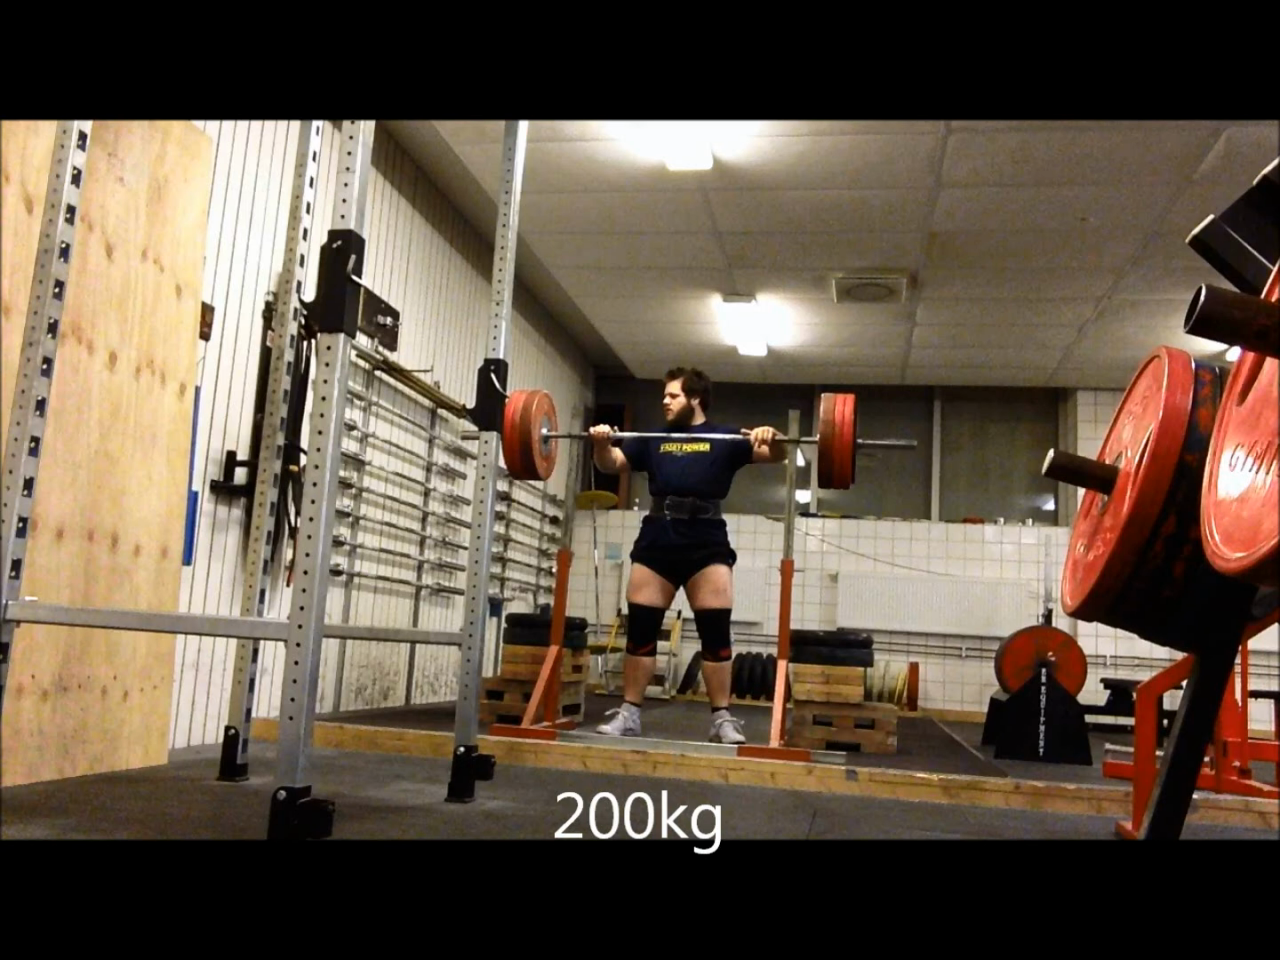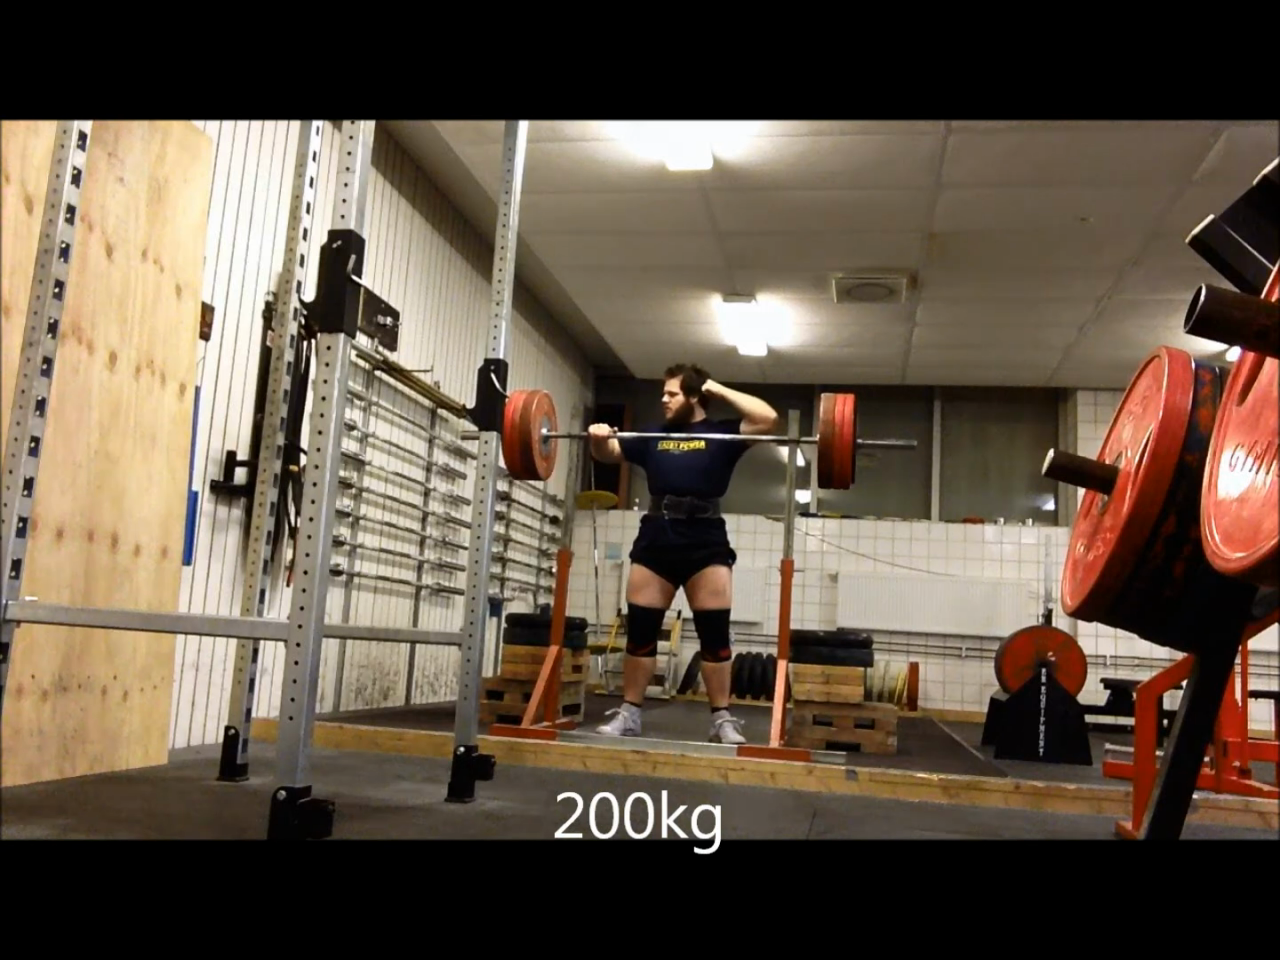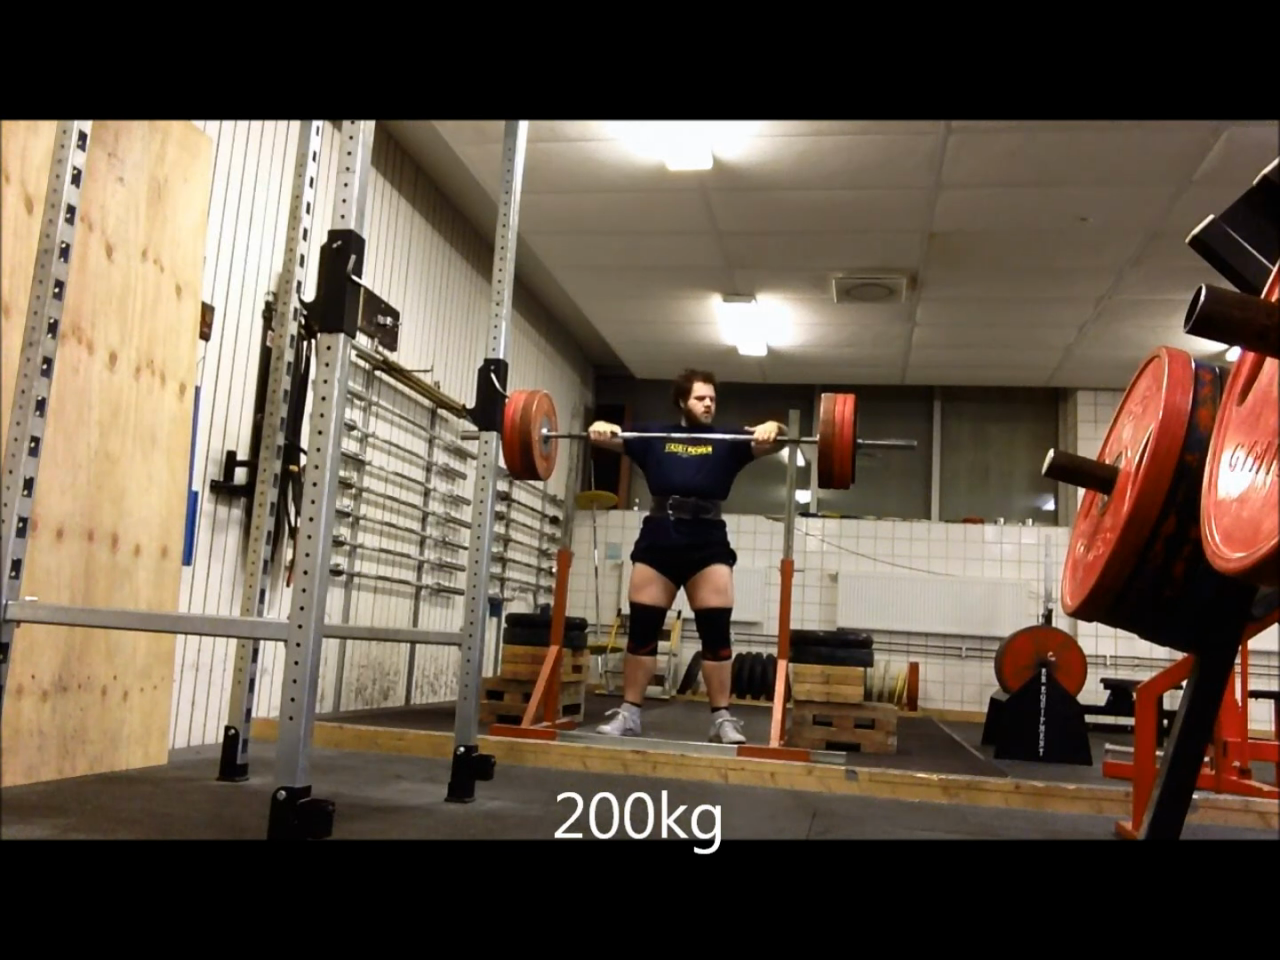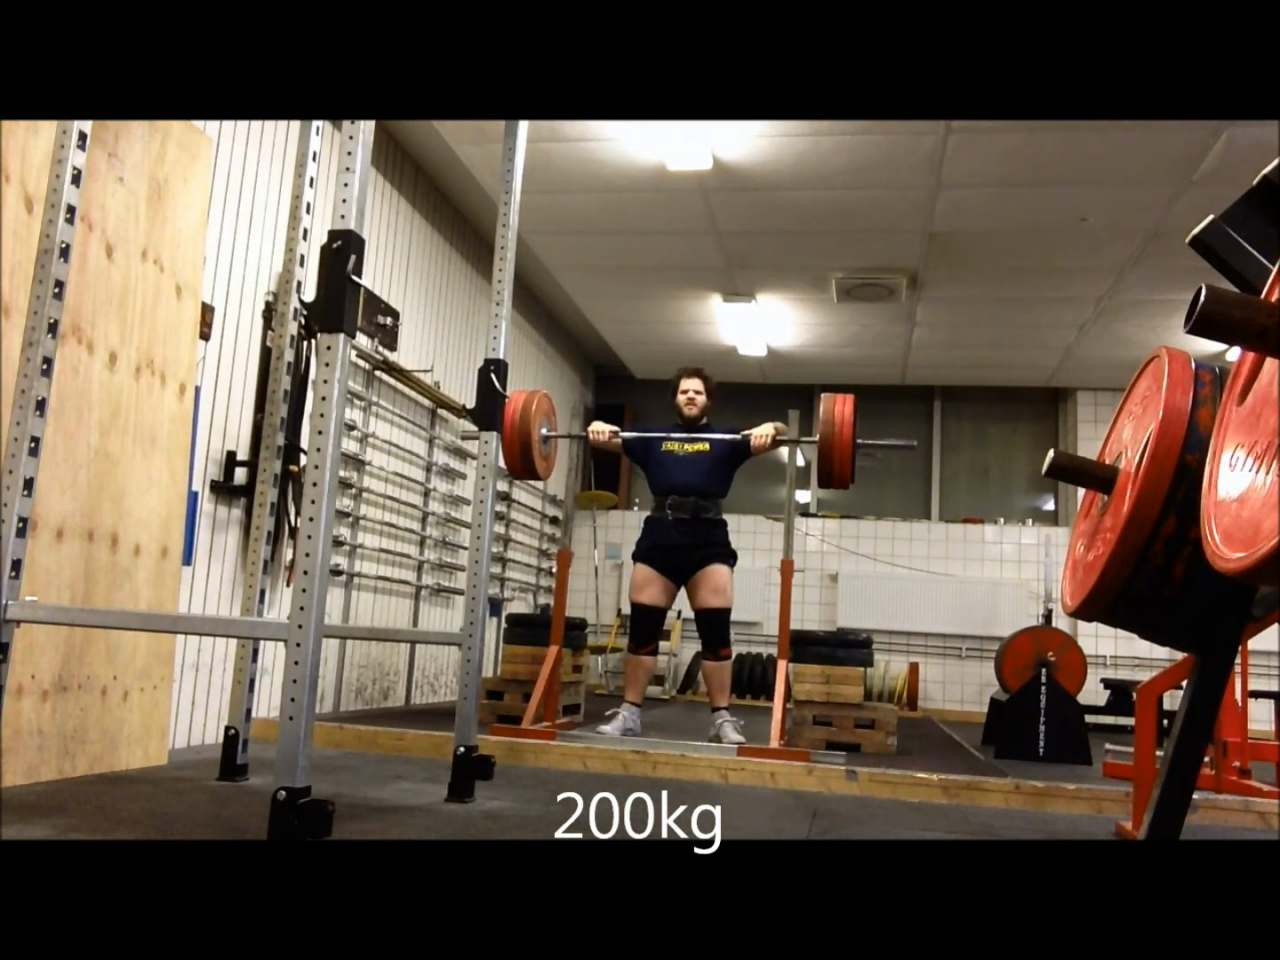
dt=1s
person 1, frame 1
left shoulder: (725, 439)
right shoulder: (652, 440)
left elbow: (775, 455)
right elbow: (609, 464)
left wrist: (771, 438)
right wrist: (601, 442)
left hip: (706, 543)
right hip: (656, 539)
left knee: (715, 631)
right knee: (640, 629)
left ankle: (722, 718)
right ankle: (628, 713)
person 1, frame 2
left shoulder: (722, 434)
right shoulder: (652, 437)
left elbow: (768, 419)
right elbow: (607, 453)
left wrist: (720, 390)
right wrist: (598, 437)
left hip: (705, 541)
right hip: (656, 538)
left knee: (715, 633)
right knee: (640, 630)
left ankle: (722, 719)
right ankle: (629, 714)
person 1, frame 3
left shoulder: (728, 442)
right shoulder: (654, 436)
left elbow: (775, 442)
right elbow: (610, 440)
left wrist: (773, 428)
right wrist: (600, 428)
left hip: (707, 543)
right hip: (658, 538)
left knee: (716, 631)
right knee: (641, 629)
left ankle: (722, 718)
right ankle: (629, 714)
person 1, frame 4
left shoulder: (726, 439)
right shoulder: (653, 438)
left elbow: (777, 435)
right elbow: (608, 440)
left wrist: (770, 429)
right wrist: (598, 428)
left hip: (707, 539)
right hip: (659, 536)
left knee: (715, 630)
right knee: (642, 628)
left ankle: (722, 719)
right ankle: (628, 713)
